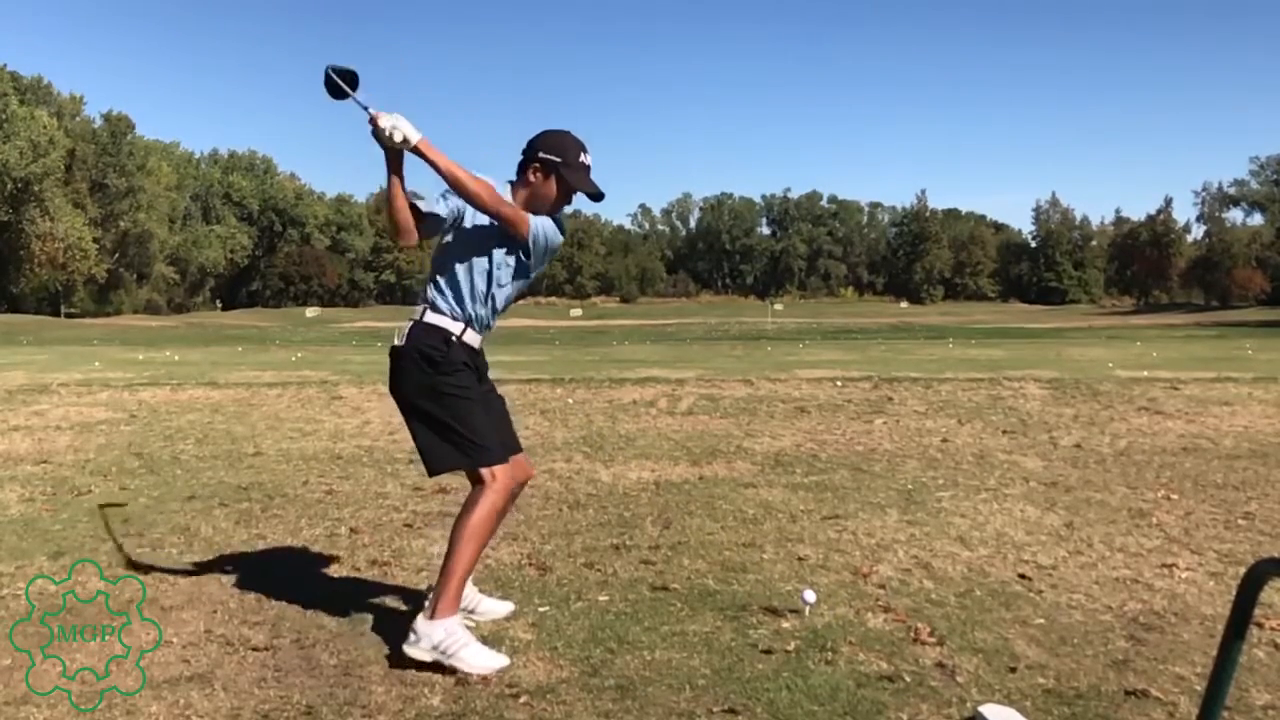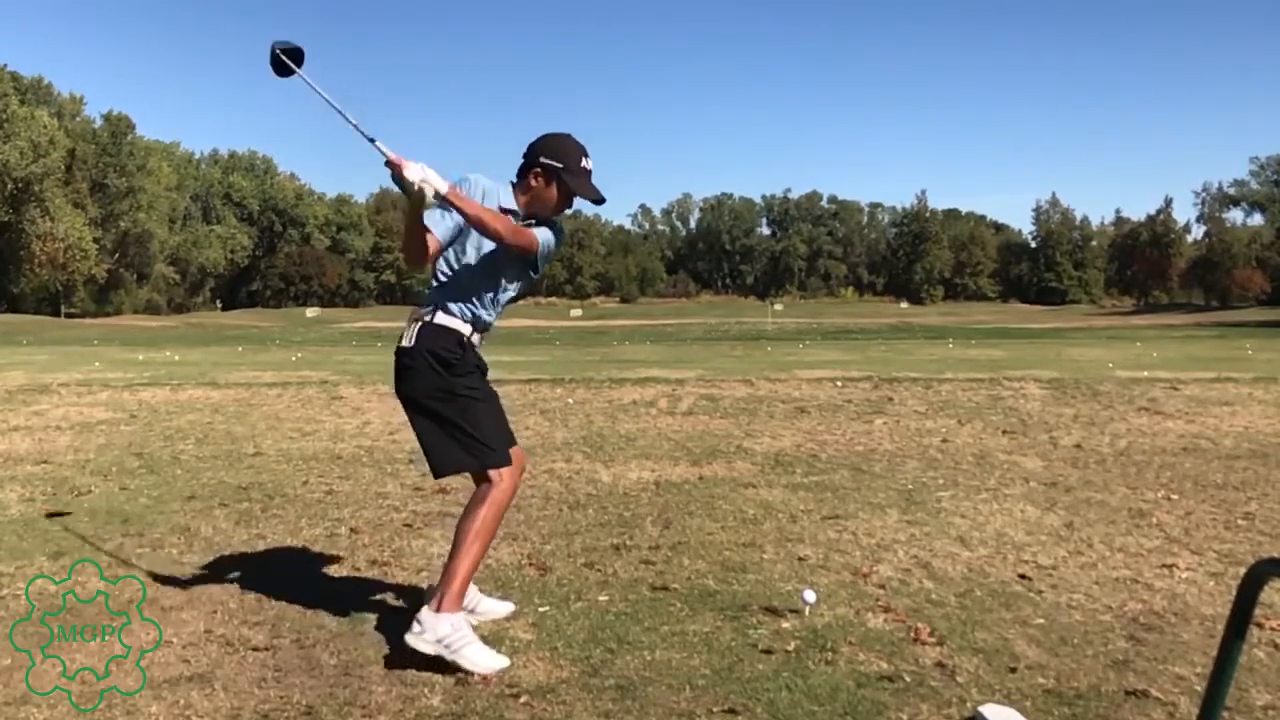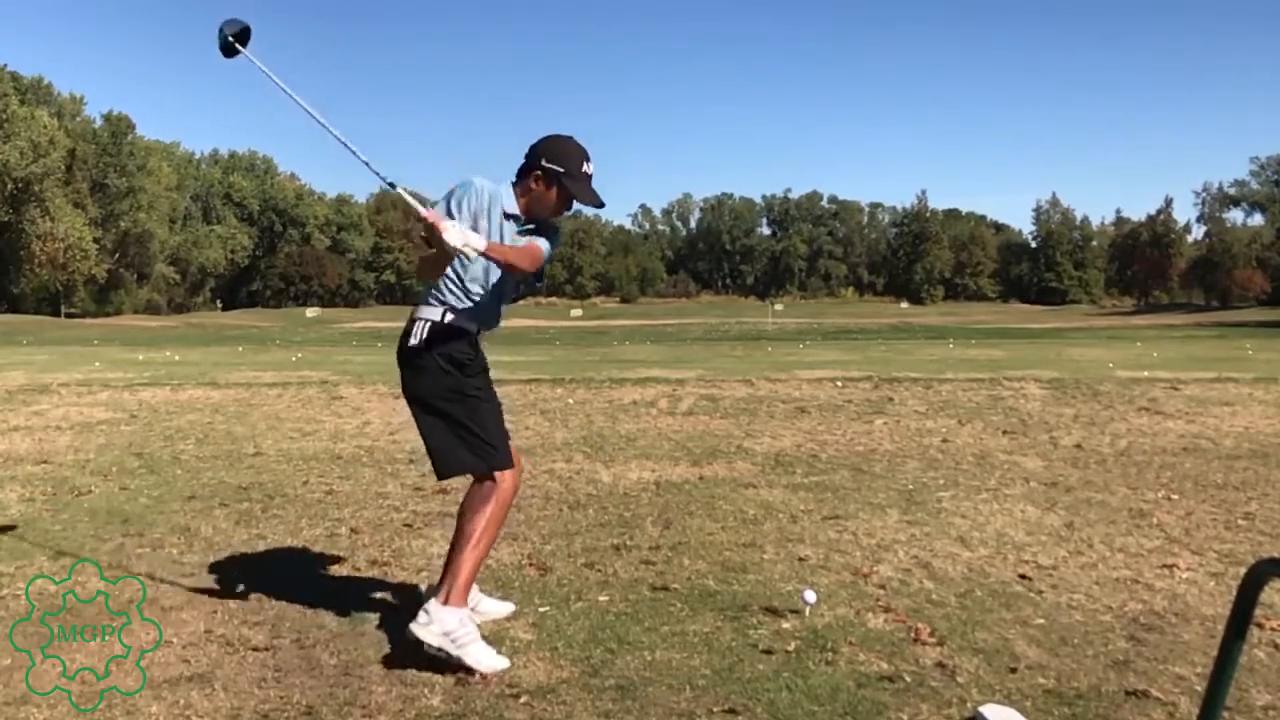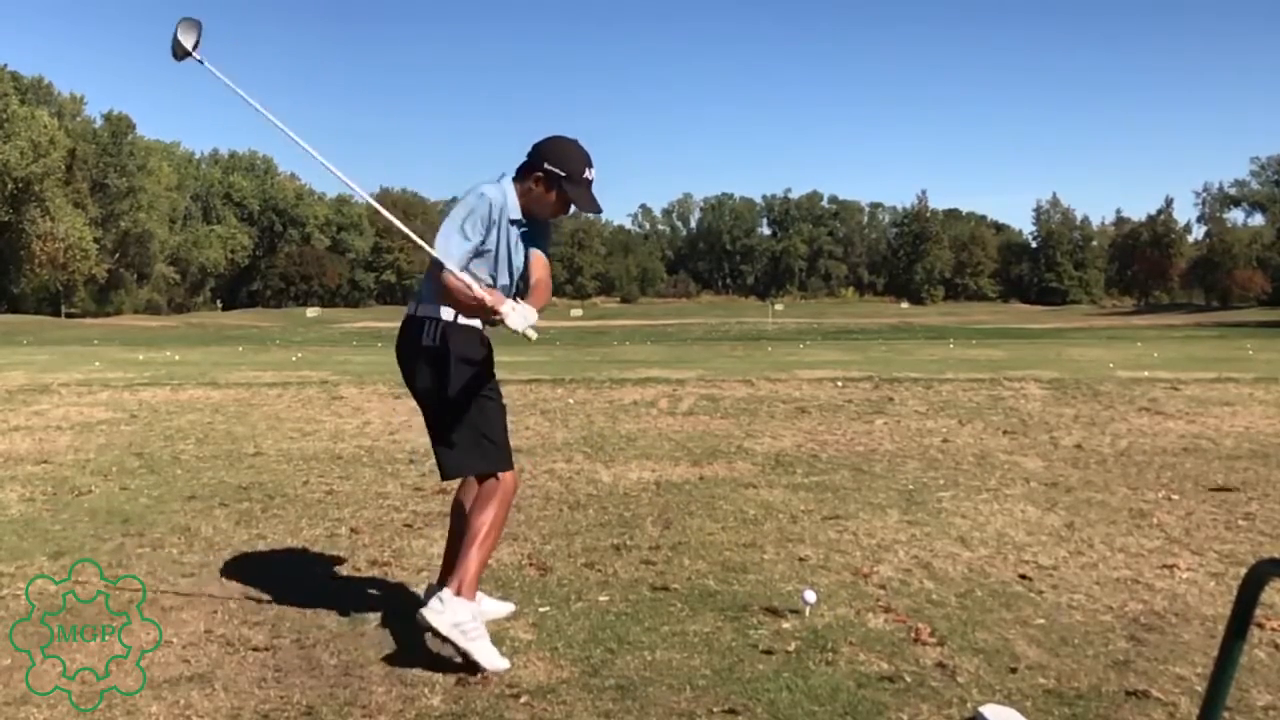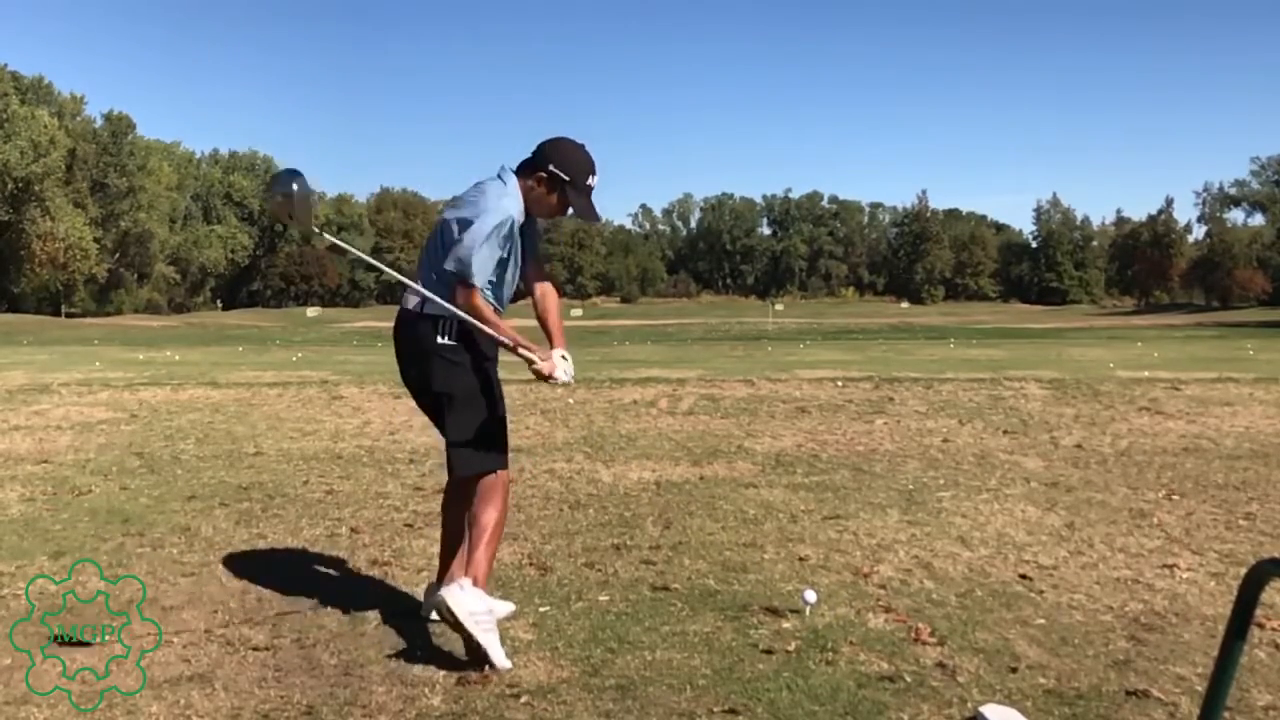
dt=0.2s
person 1, frame 1
left shoulder: (548, 234)
right shoulder: (469, 197)
left elbow: (495, 207)
right elbow: (407, 235)
left wrist: (420, 145)
right wrist: (395, 161)
left hip: (464, 355)
right hip: (432, 351)
left knee: (517, 471)
right knee: (494, 477)
left ankle: (454, 588)
right ankle: (438, 624)
person 1, frame 2
left shoulder: (547, 236)
right shoulder: (475, 189)
left elbow: (510, 236)
right elbow: (417, 258)
left wrist: (443, 191)
right wrist: (415, 200)
left hip: (458, 354)
right hip: (436, 348)
left knee: (511, 463)
right knee: (498, 478)
left ankle: (455, 590)
right ankle: (441, 619)
person 1, frame 3
left shoulder: (545, 233)
right shoulder: (477, 194)
left elbow: (525, 262)
right elbow: (427, 273)
left wrist: (478, 244)
right wrist: (441, 240)
left hip: (458, 350)
right hip: (438, 345)
left knee: (503, 464)
right knee: (500, 478)
left ankle: (453, 588)
right ankle: (445, 612)
person 1, frame 4
left shoulder: (536, 225)
right shoulder: (486, 201)
left elbow: (541, 280)
right elbow: (446, 281)
left wrist: (525, 307)
right wrist: (491, 303)
left hip: (453, 344)
right hip: (443, 341)
left knee: (486, 466)
right knee: (498, 478)
left ankle: (451, 586)
right ankle: (456, 603)
person 1, frame 5
left shoulder: (519, 209)
right shoulder: (498, 209)
left elbow: (540, 282)
right elbow: (466, 299)
left wrist: (556, 347)
right wrist: (529, 351)
left hip: (435, 337)
right hip: (446, 338)
left knee: (474, 462)
right knee: (491, 473)
left ankle: (449, 583)
right ankle: (470, 591)
